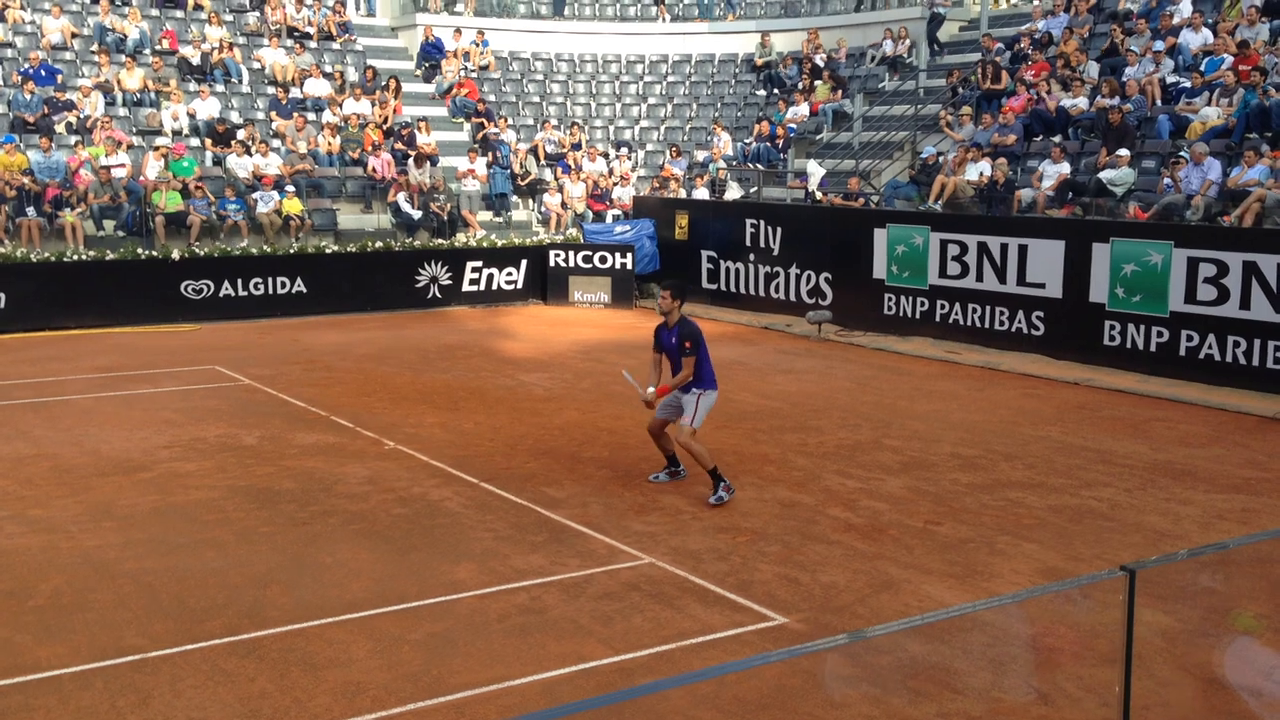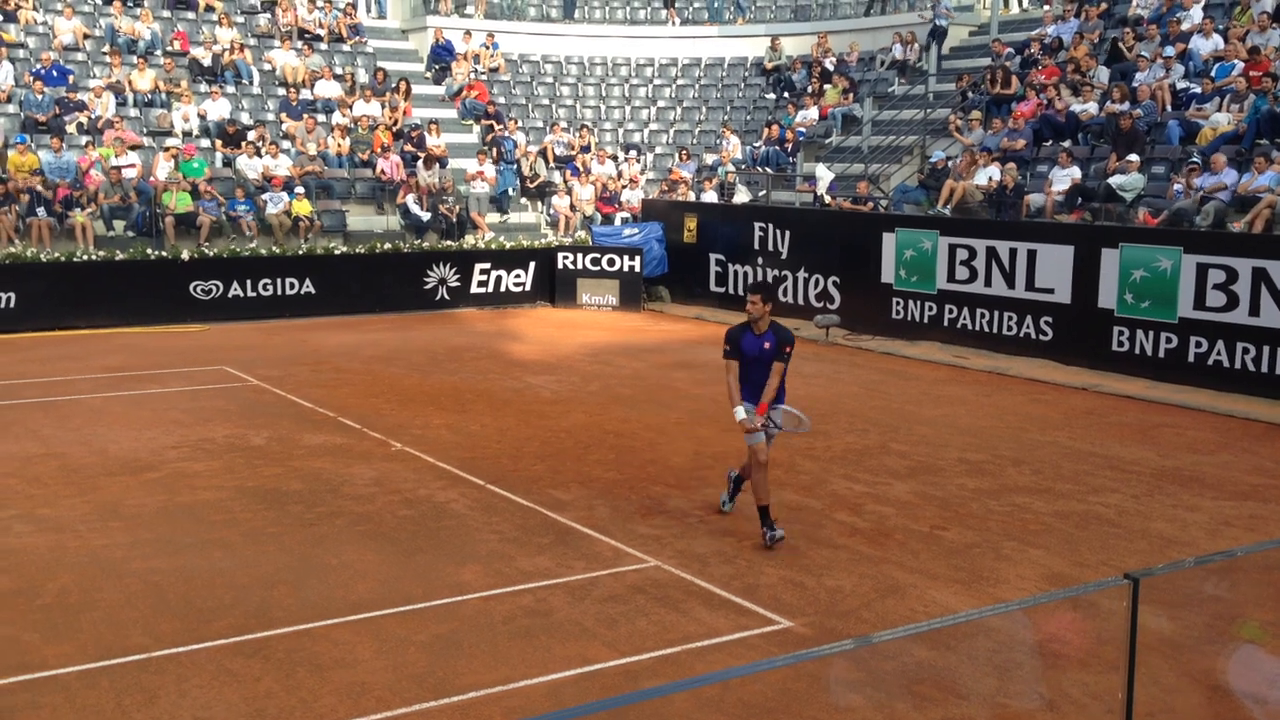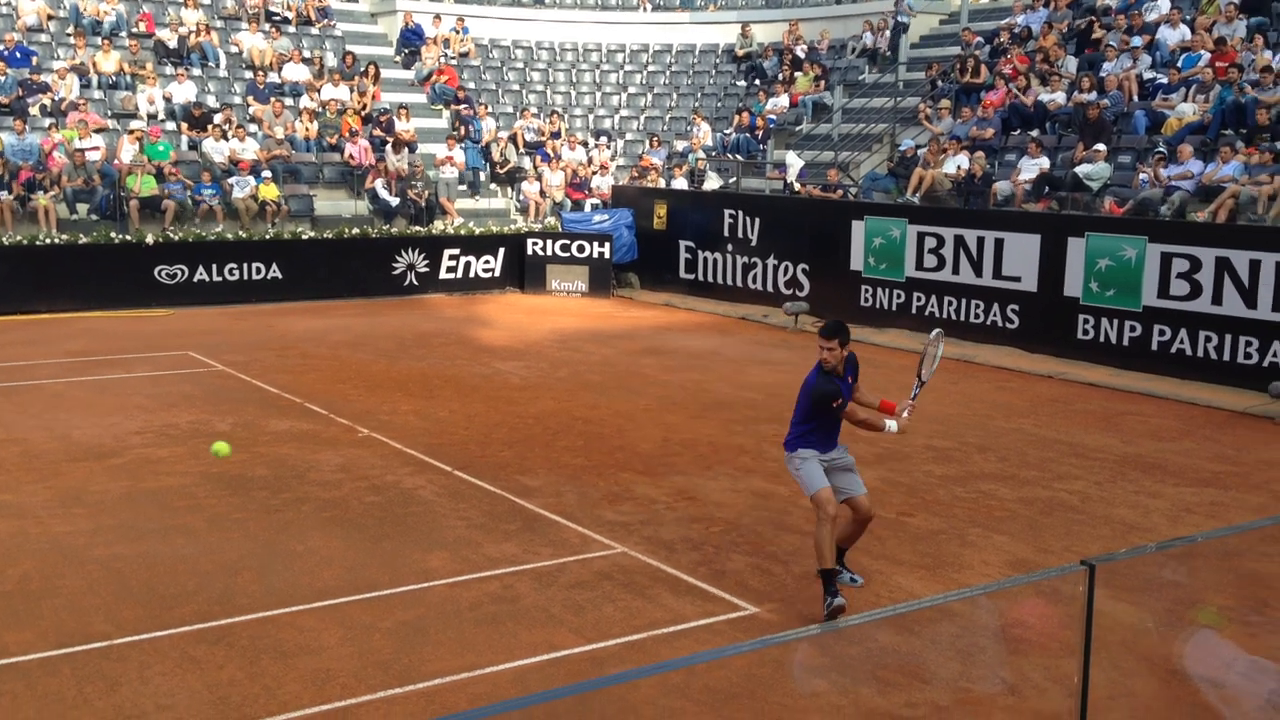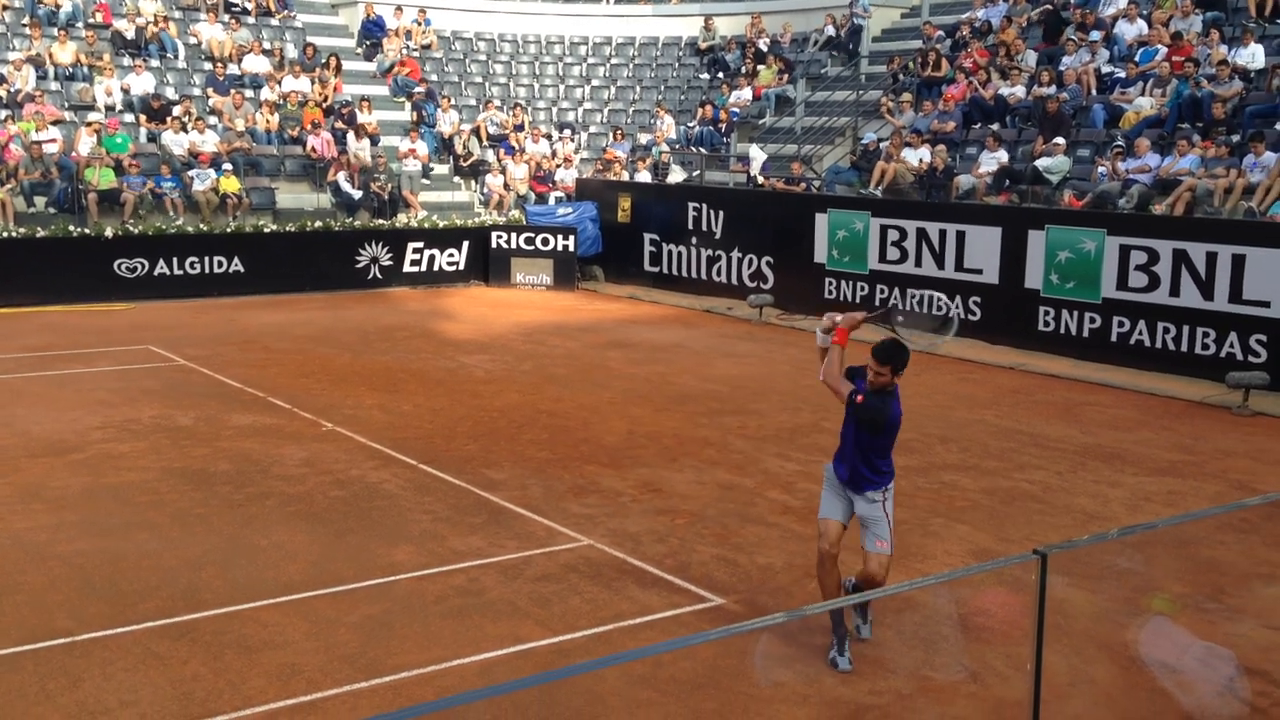
dt=0.5s
person 1, frame 1
left shoulder: (688, 331)
right shoulder: (660, 330)
left elbow: (687, 372)
right elbow: (657, 364)
left wrist: (659, 393)
right wrist: (651, 391)
left hip: (702, 390)
right hip: (678, 391)
left knee: (684, 438)
right knee: (654, 428)
left ankle: (721, 483)
right ankle: (675, 468)
person 1, frame 2
left shoulder: (784, 337)
right shoulder: (734, 334)
left elbow: (774, 380)
right elbow: (732, 377)
left wrist: (761, 412)
right wrist: (740, 413)
left hip: (771, 407)
right hip: (746, 404)
left knee: (758, 462)
right knee: (760, 459)
left ankle: (736, 479)
right ankle: (767, 525)
person 1, frame 3
left shoulder: (850, 362)
right shoulder: (822, 386)
left elbow: (856, 393)
right elbow: (858, 418)
left wrist: (892, 408)
right wrist: (892, 426)
left hip: (832, 450)
right hip: (804, 452)
left knee: (864, 513)
right knee: (828, 511)
left ankle: (835, 562)
right ankle: (831, 595)
person 1, frame 4
left shoulder: (880, 409)
right shoulder: (866, 375)
left elbow: (833, 380)
right elbow: (829, 375)
left wrist: (841, 332)
right wrist: (827, 338)
left hip: (873, 490)
right hip: (838, 475)
left knee: (875, 574)
right knee: (827, 548)
left ankle: (856, 591)
right ankle: (839, 633)
